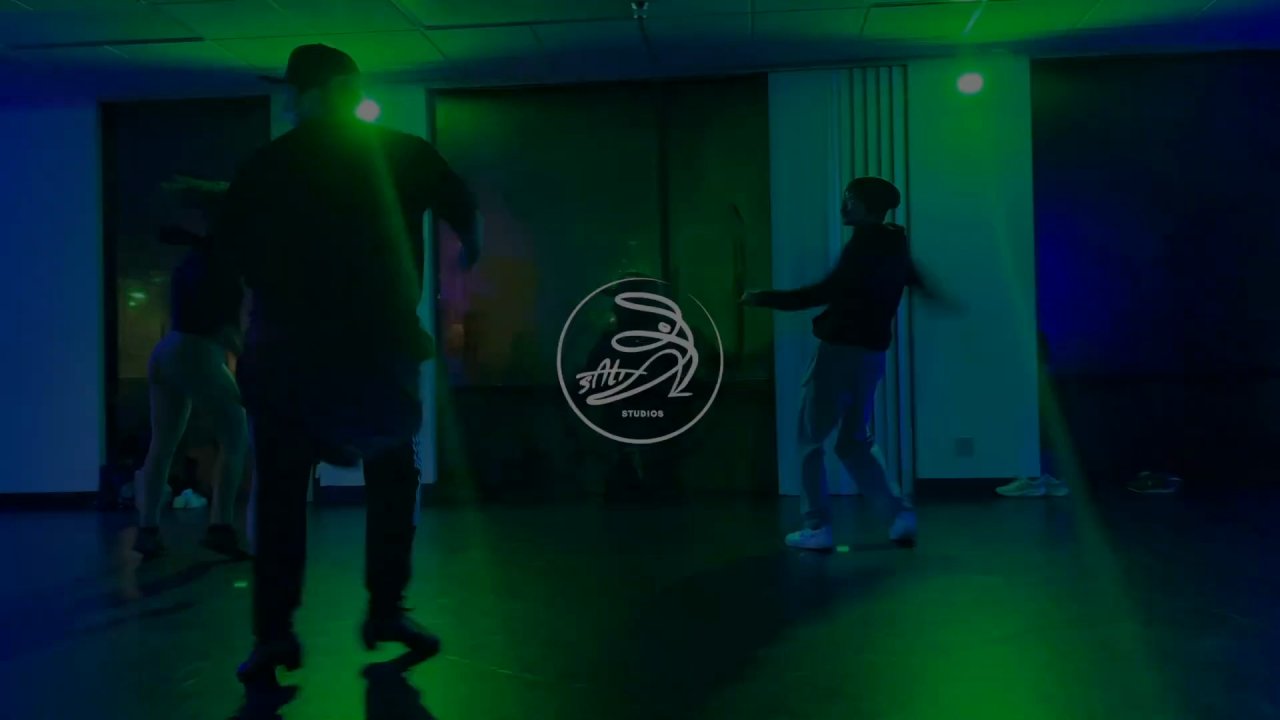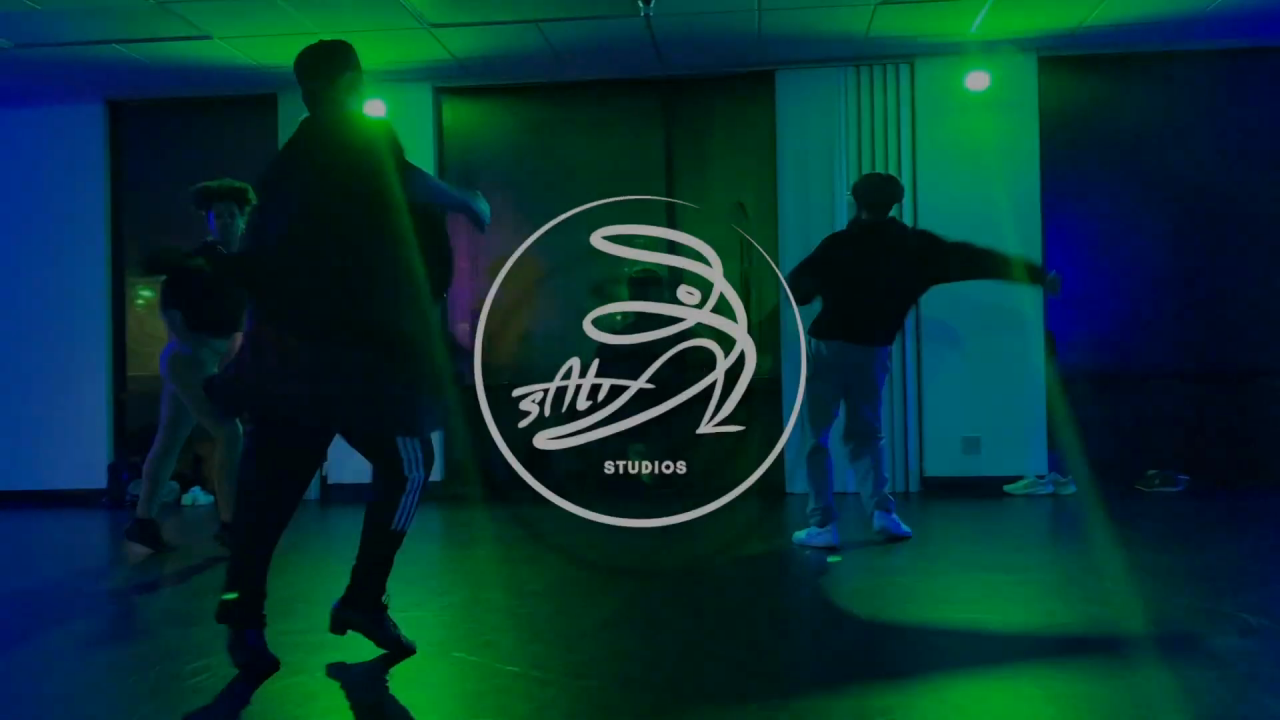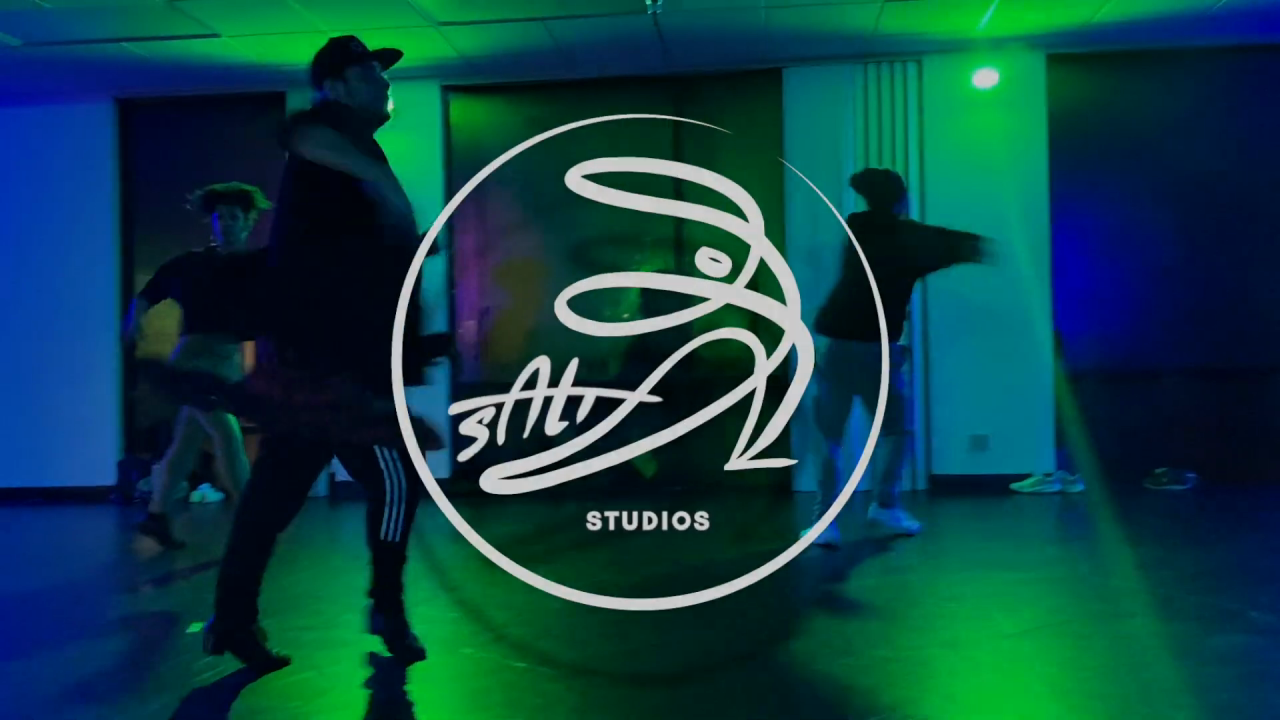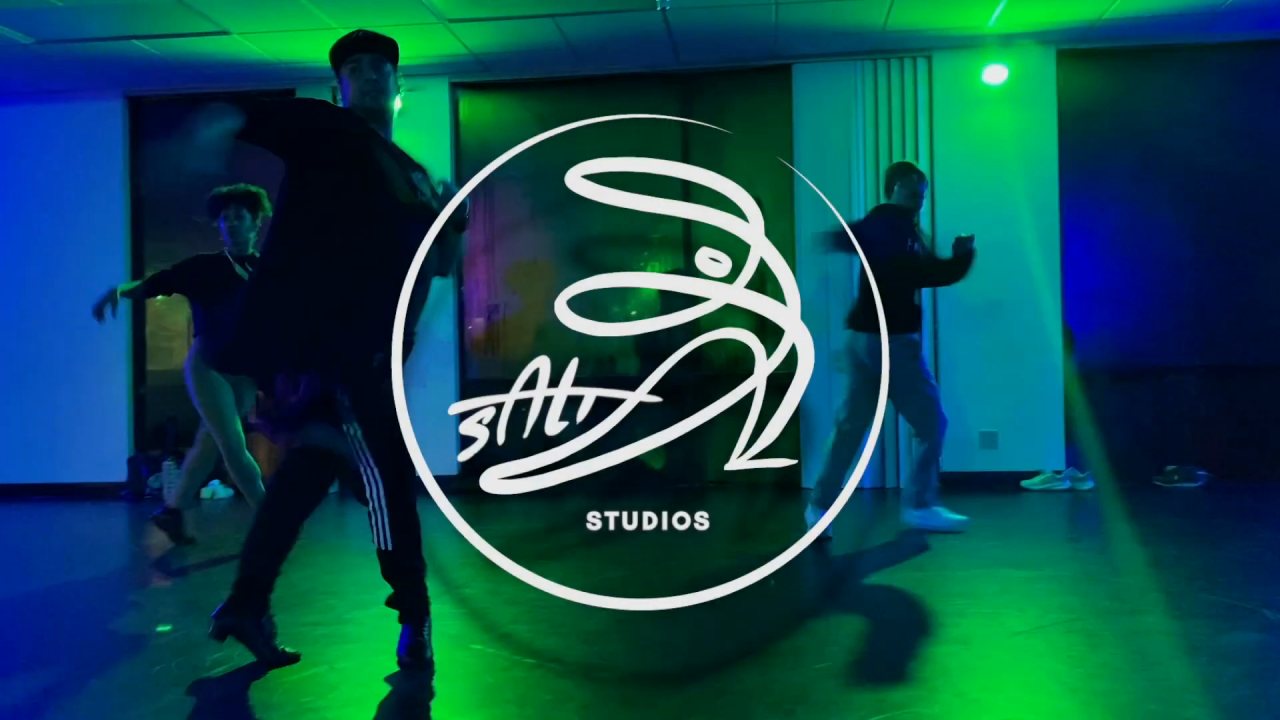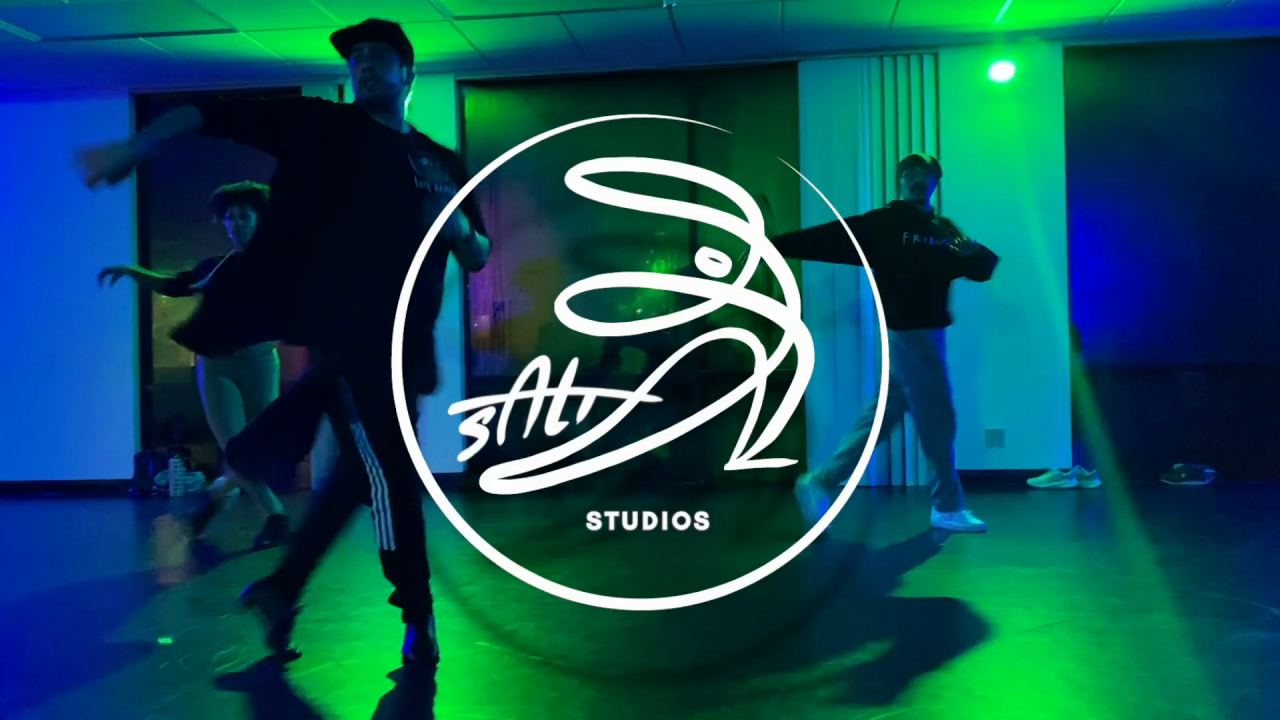
dt=0.1s
person 1, frame 1
left shoulder: (262, 166)
right shoulder: (391, 147)
left elbow: (229, 255)
right elbow: (462, 206)
right wrist: (468, 248)
left hip: (287, 351)
right hip: (369, 345)
left knee: (280, 488)
right knee: (393, 470)
left ankle: (274, 627)
right ankle: (386, 610)
person 1, frame 2
left shoulder: (289, 161)
right shoulder: (367, 138)
left elbow: (251, 263)
right elbow: (410, 181)
right wrist: (468, 205)
left hip: (283, 348)
right hip: (358, 344)
left knee: (270, 485)
right knee: (405, 463)
left ankle: (245, 622)
right ankle: (362, 601)
person 1, frame 3
left shoulder: (356, 153)
right shoulder: (331, 128)
right elbow: (311, 137)
right wrist: (375, 177)
left hip: (325, 344)
right hip: (328, 342)
left knee: (281, 479)
right knee: (388, 467)
left ankle: (234, 616)
right ankle: (388, 609)
person 1, frame 4
left shoulder: (412, 172)
right shoulder: (326, 131)
left elbow: (445, 256)
right elbow: (238, 113)
left wrist: (444, 224)
right wrist: (213, 133)
left hip: (360, 345)
right hip: (324, 338)
left knee: (312, 473)
right knee: (387, 468)
left ankle: (247, 606)
right ankle: (414, 613)
person 1, frame 5
left shoulder: (441, 164)
right shoulder: (319, 124)
left elbow: (478, 251)
right elbow: (209, 116)
left wrist: (465, 237)
right wrist: (135, 146)
left hip: (399, 340)
right hip: (345, 333)
left knee: (376, 469)
right knee: (391, 471)
left ankle: (283, 585)
right ankle: (414, 614)
person 2, frame 1
left shoulder: (867, 247)
right shoulder: (890, 245)
left elbow: (829, 292)
right elbow: (912, 279)
left wrist: (769, 298)
right wrist: (930, 293)
left hip: (843, 353)
right hip: (870, 354)
left knee: (811, 440)
right knee: (853, 442)
left ankle: (819, 527)
right ankle: (899, 511)
person 2, frame 2
left shoulder: (840, 245)
right shoulder: (913, 244)
left elbow: (798, 287)
right elbow: (973, 261)
right wrist: (1035, 274)
left hip: (828, 348)
right hip: (871, 352)
left knee: (815, 437)
right knee: (864, 436)
left ankle: (822, 524)
right ankle: (882, 512)
person 2, frame 3
left shoulder: (860, 231)
right shoulder: (899, 232)
right elbow: (931, 247)
right wrist: (971, 245)
left hip: (832, 343)
right hip: (867, 349)
left knee: (828, 437)
right knee: (896, 427)
left ankle: (825, 522)
right ankle: (884, 505)
person 2, frame 4
left shoulder: (907, 230)
right shoulder: (889, 222)
left elbow: (933, 274)
right elbow: (866, 236)
left wrist: (962, 254)
left hip: (881, 338)
right hip: (889, 340)
left knee: (853, 428)
right knee: (931, 423)
left ankle: (820, 511)
right ankle: (921, 506)
person 2, frame 5
left shoulder: (943, 229)
right shoulder: (883, 223)
left elbow: (985, 266)
right elbow: (824, 240)
left wrist: (974, 252)
right wrist: (775, 245)
left hip: (928, 333)
right hip: (907, 335)
left knee: (886, 420)
right knee: (940, 419)
left ankle: (820, 483)
right ankle: (948, 508)
person 3, frame 1
left shoulder: (193, 259)
right shoulder: (215, 261)
left hip: (166, 358)
right hip: (198, 361)
left knee: (162, 447)
right knee: (237, 437)
left ankle: (148, 528)
right ankle: (219, 527)
person 3, frame 2
right shoulder: (201, 259)
right elbow: (169, 303)
right wrist: (182, 336)
left hip: (193, 359)
right hip: (192, 359)
left knee: (169, 441)
right knee: (230, 435)
left ankle: (144, 521)
right ankle: (231, 523)
person 3, frame 3
right shoulder: (196, 262)
right elbow: (153, 291)
right wrist: (133, 316)
left hip: (226, 365)
right hip: (194, 361)
left knee: (186, 443)
right knee: (230, 440)
left ankle: (155, 516)
person 3, frame 4
right shoulder: (204, 266)
right elbow: (155, 283)
right wrist: (117, 292)
right hip: (209, 368)
left knee: (210, 446)
right knee: (232, 447)
left ankle: (173, 511)
person 3, frame 5
right shoulder: (216, 267)
right elbow: (173, 285)
right wrist: (130, 271)
left hip: (260, 364)
right hip: (217, 366)
left ankle: (216, 496)
right ankle: (276, 517)
